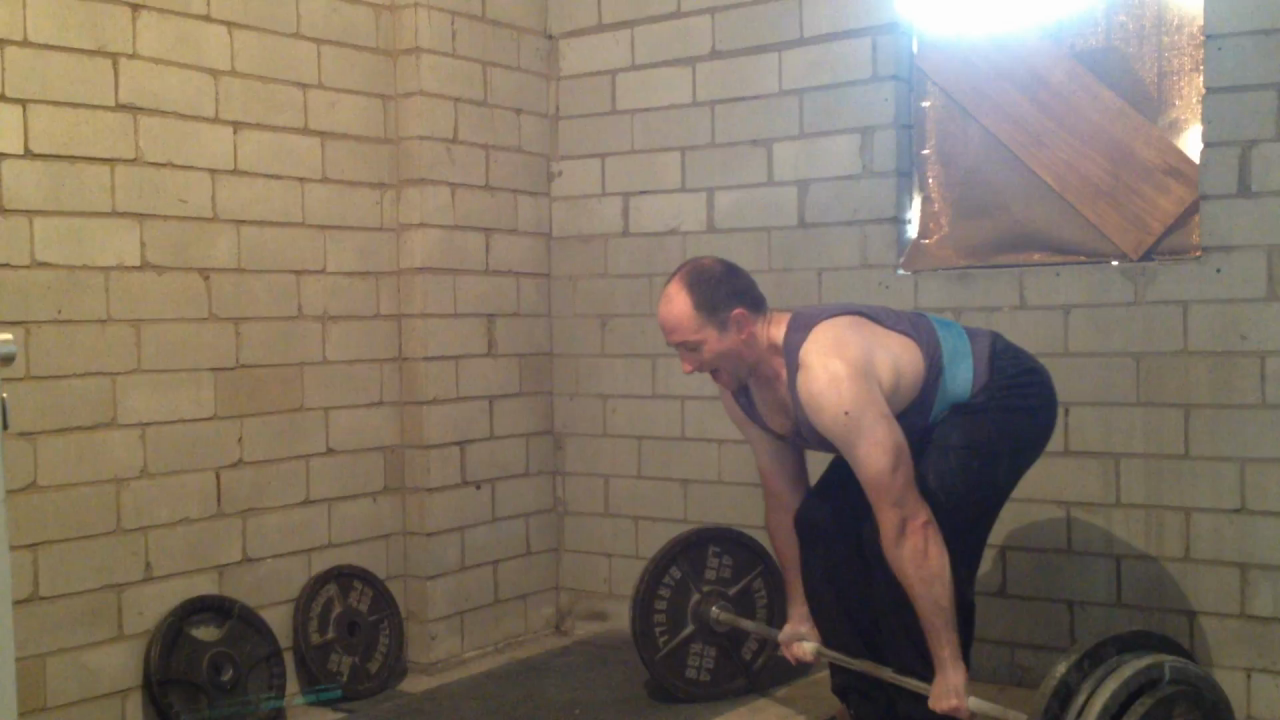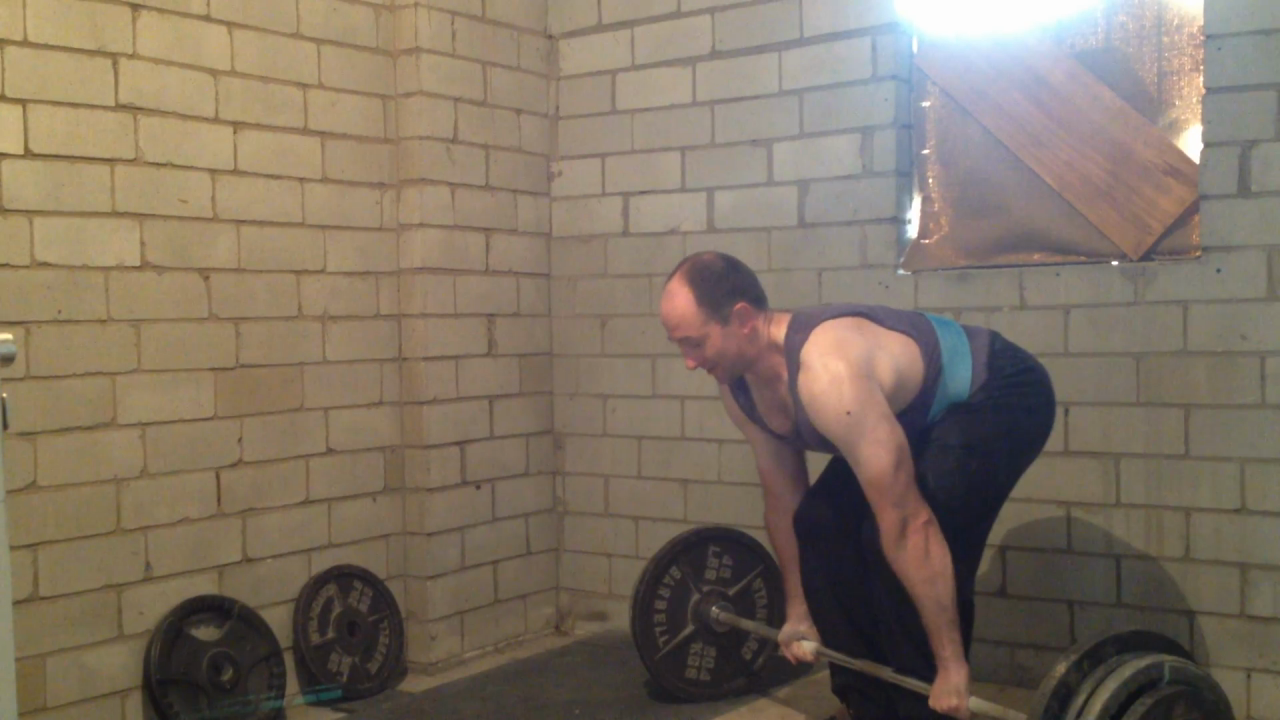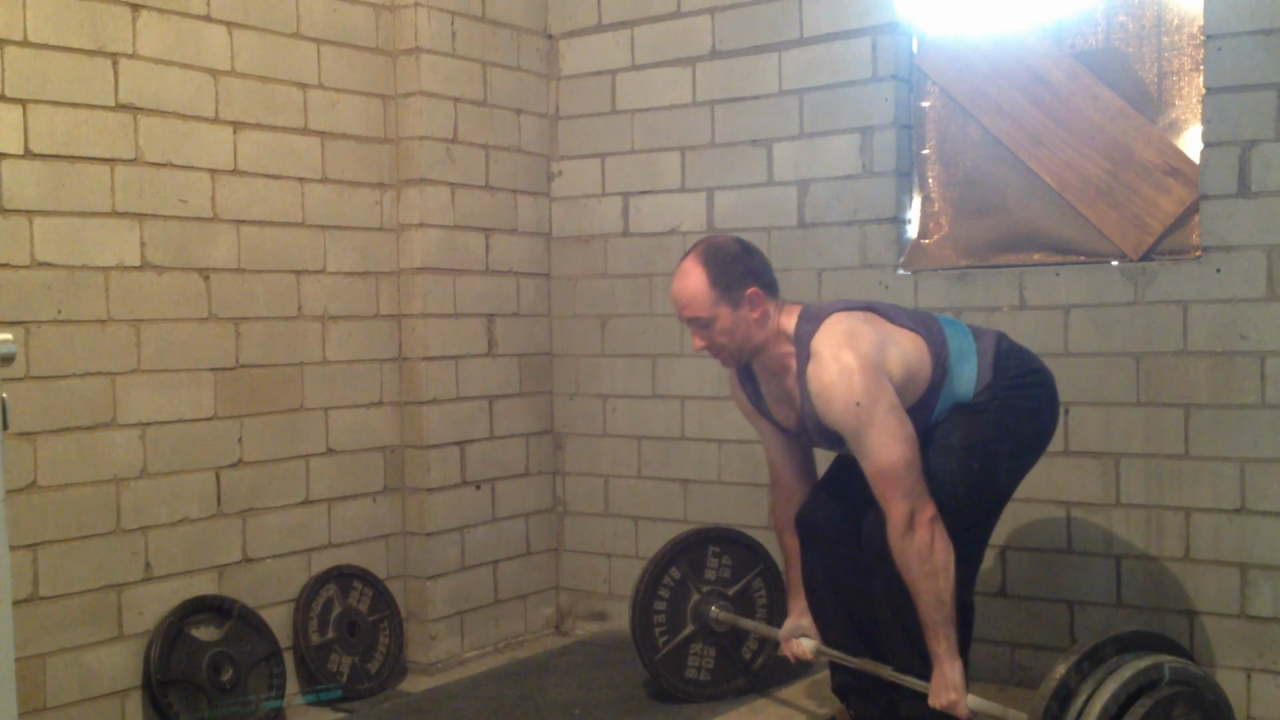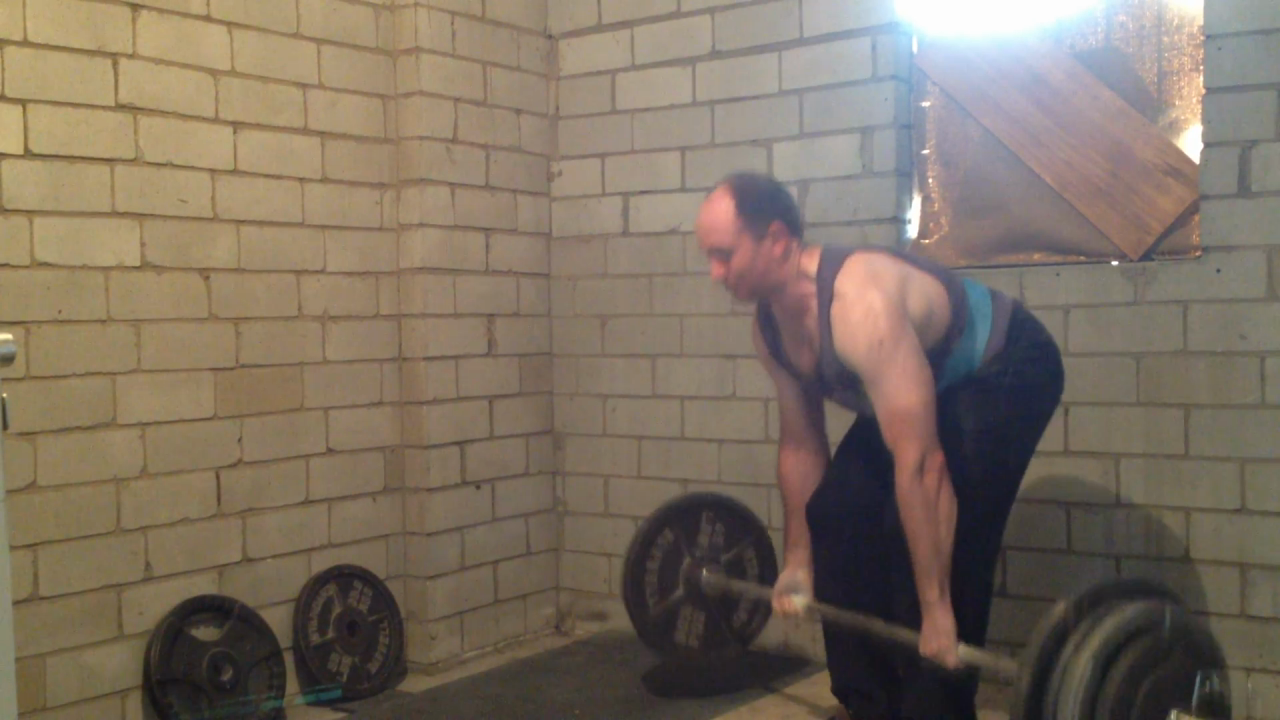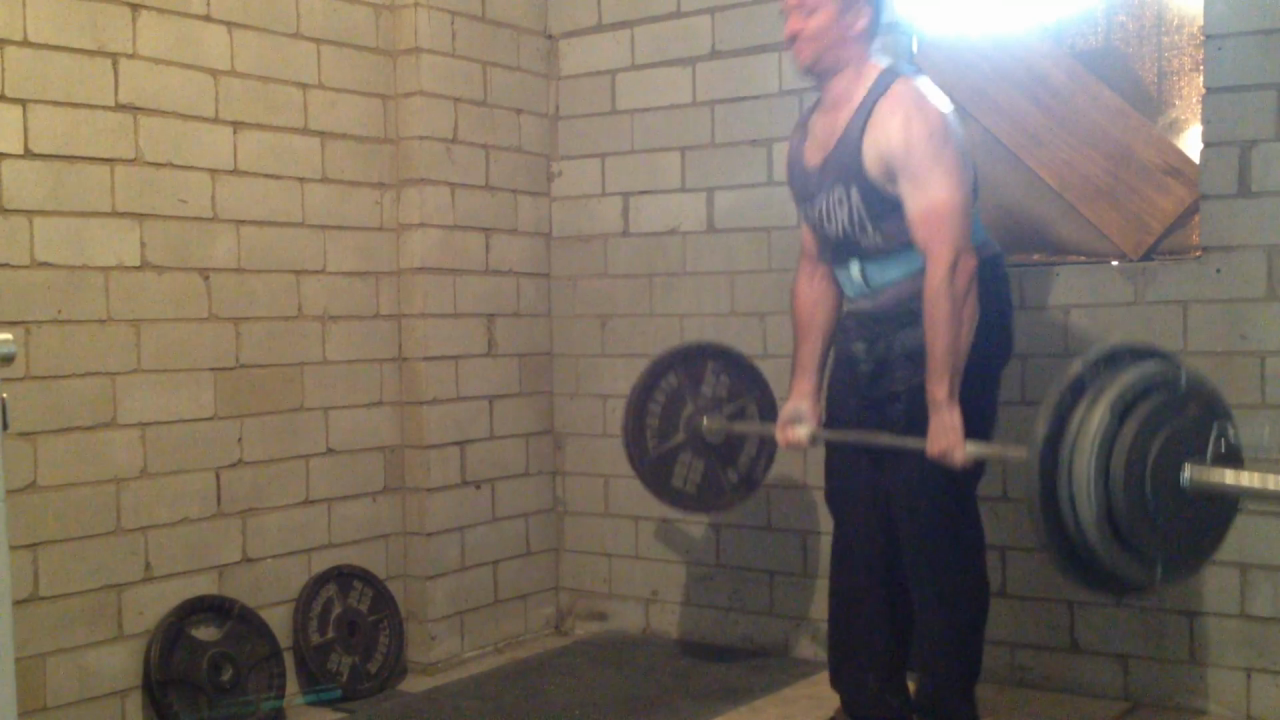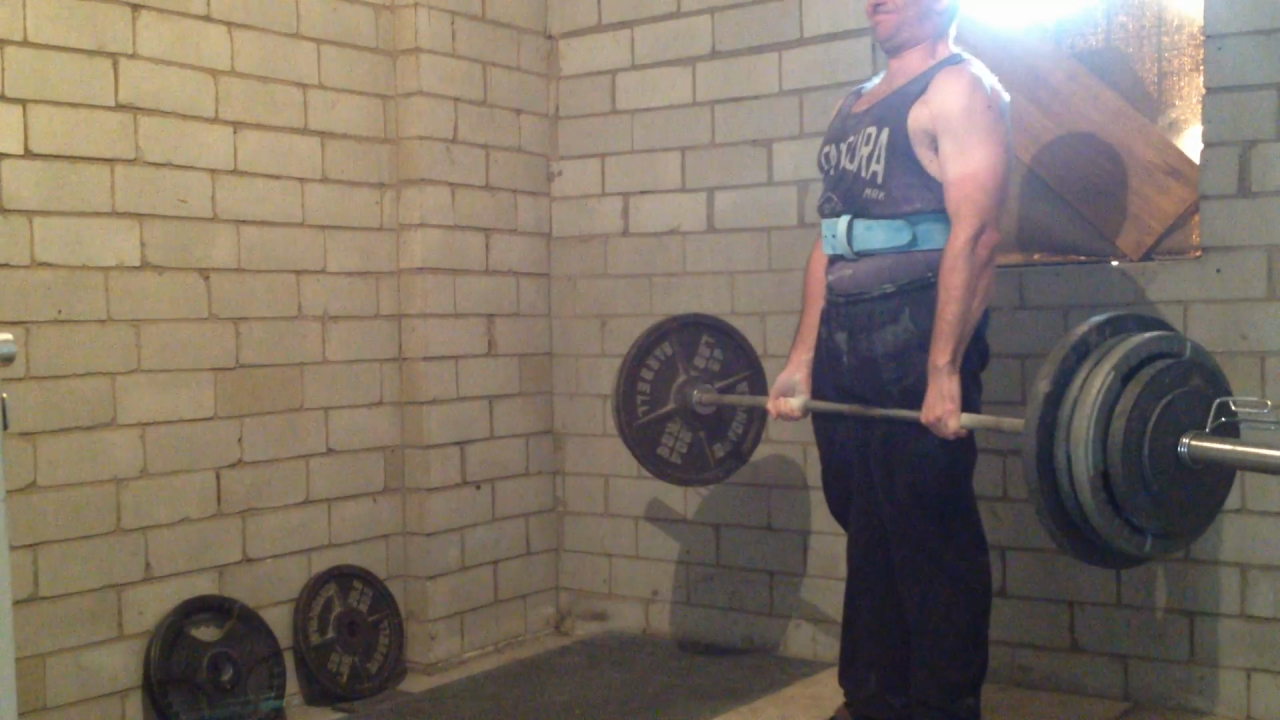
dt=0.7s
person 1, frame 1
left shoulder: (828, 374)
right shoulder: (740, 389)
left elbow: (907, 522)
right elbow: (783, 499)
left wrist: (949, 667)
right wrist: (799, 609)
left hip: (1001, 399)
right hip: (926, 407)
left knee: (892, 541)
right knee: (822, 524)
person 1, frame 2
left shoulder: (828, 375)
right shoulder: (739, 386)
left elbow: (907, 523)
right elbow: (782, 497)
left wrist: (951, 665)
right wrist: (798, 608)
left hip: (1000, 397)
right hip: (923, 407)
left knee: (890, 541)
right knee: (822, 524)
person 1, frame 3
left shoulder: (838, 368)
right shoulder: (749, 378)
left elbow: (913, 518)
right elbow: (790, 491)
left wrist: (947, 663)
right wrist: (799, 605)
left hip: (1004, 399)
right hip: (928, 406)
left knee: (893, 540)
right knee: (823, 525)
person 1, frame 4
left shoulder: (861, 306)
right shoulder: (771, 325)
left elbow: (920, 468)
right elbow: (799, 444)
left wrist: (936, 611)
right wrist: (797, 561)
left hip: (1007, 373)
right hip: (925, 379)
left knee: (928, 537)
right knee: (836, 518)
person 1, frame 5
left shoulder: (906, 109)
right shoulder: (809, 130)
left elbow: (951, 262)
right elbow: (815, 270)
left wrist: (945, 406)
right wrist: (804, 388)
left hip: (941, 333)
right hip: (866, 341)
left knee: (933, 532)
right knee: (860, 529)
person 1, frame 6
left shoulder: (961, 89)
right shoulder: (855, 103)
left elbow: (975, 233)
left wrist: (946, 371)
right wrist: (802, 356)
left hip: (916, 333)
right hip: (844, 337)
left knee: (930, 534)
right knee: (865, 529)
